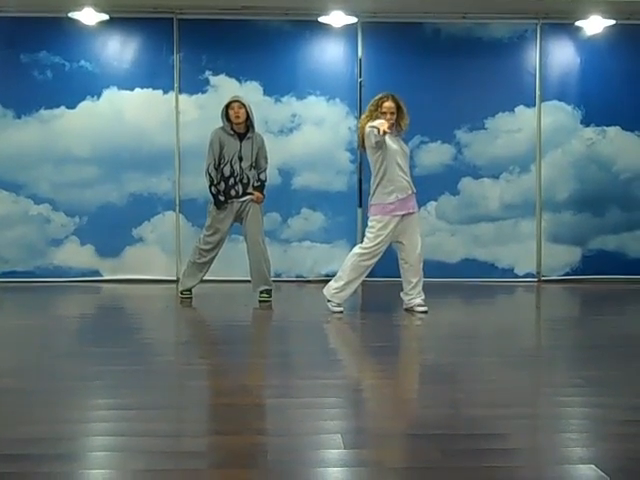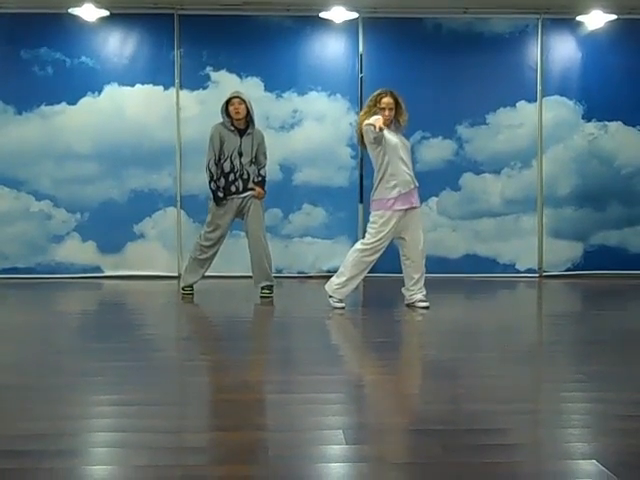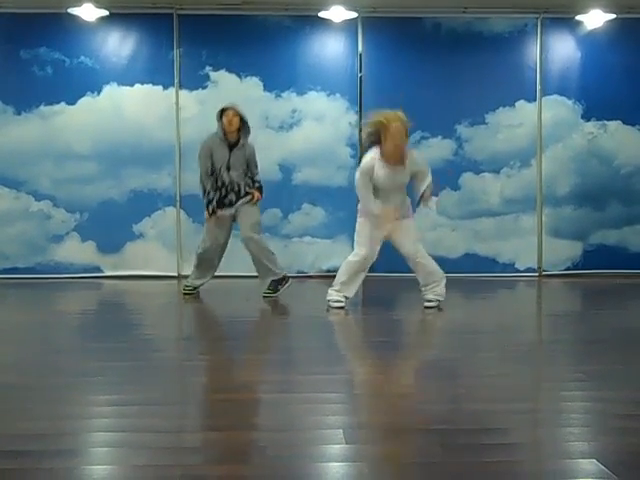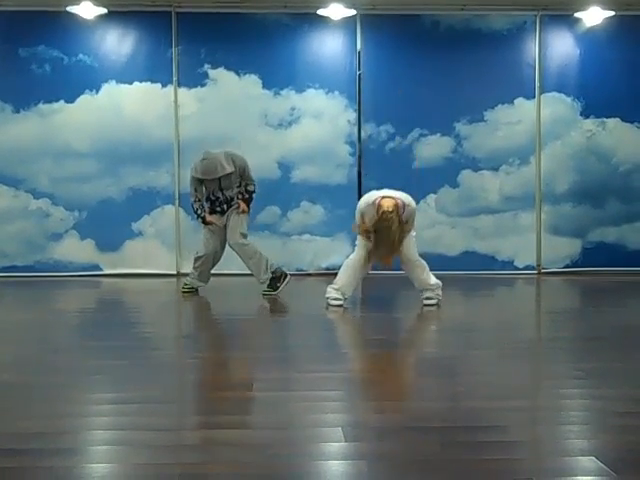
dt=0.3s
person 1, frame 1
left shoulder: (395, 136)
right shoulder: (374, 134)
right elbow: (372, 129)
right wrist: (378, 124)
left hip: (407, 202)
right hip: (385, 206)
left knee: (413, 254)
right knee: (367, 251)
left ankle: (413, 299)
right ankle: (334, 293)
person 1, frame 2
left shoulder: (395, 132)
right shoulder: (373, 132)
right elbow: (370, 127)
right wrist: (374, 121)
left hip: (409, 197)
right hip: (388, 201)
left knee: (415, 249)
right knee: (369, 246)
left ankle: (415, 294)
right ankle: (336, 289)
person 1, frame 3
left shoulder: (410, 158)
right shoulder: (370, 160)
left elbow: (424, 175)
right elbow: (364, 194)
left wrist: (425, 191)
right wrist: (381, 212)
left hip: (400, 215)
right hip: (371, 214)
left knee: (415, 253)
right knee: (362, 254)
left ankle: (434, 289)
right ankle: (337, 292)
person 1, frame 4
left shoulder: (409, 206)
right shoulder: (365, 205)
left elbow: (407, 229)
right elbow: (363, 232)
left wrist: (392, 251)
right wrist: (375, 248)
right hip: (373, 230)
right knee: (360, 256)
left ankle: (432, 289)
right ankle: (336, 291)
person 2, frame 1
left shoulder: (257, 139)
right shoulder: (219, 135)
left elbow: (262, 167)
right elbow: (211, 167)
left wrist: (260, 189)
right wrist: (217, 195)
left hip: (250, 199)
right hip: (224, 199)
left knee: (256, 242)
right knee: (209, 241)
left ankle: (264, 287)
right ankle: (186, 284)
person 2, frame 2
left shoulder: (256, 134)
right shoulder: (219, 131)
left elbow: (262, 163)
right elbow: (211, 162)
left wrist: (261, 185)
right wrist: (216, 191)
left hip: (251, 194)
right hip: (224, 195)
left knee: (257, 237)
right knee: (210, 238)
left ankle: (265, 283)
right ankle: (188, 280)
person 2, frame 3
left shoulder: (247, 147)
right shoulder: (209, 144)
right elbow: (205, 176)
left wrist: (257, 189)
right wrist: (211, 205)
left hip: (244, 200)
right hip: (219, 203)
left knee: (250, 237)
right knee: (212, 244)
left ankle: (276, 277)
right ankle: (194, 281)
person 2, frame 4
left shoulder: (237, 161)
right shoulder: (198, 171)
left elbow: (249, 182)
right elbow: (196, 198)
left wrist: (246, 200)
right wrist: (203, 216)
left hip: (236, 207)
right hip: (215, 211)
left knee: (237, 240)
right knee: (211, 249)
left ankle: (276, 274)
right ankle: (194, 280)
